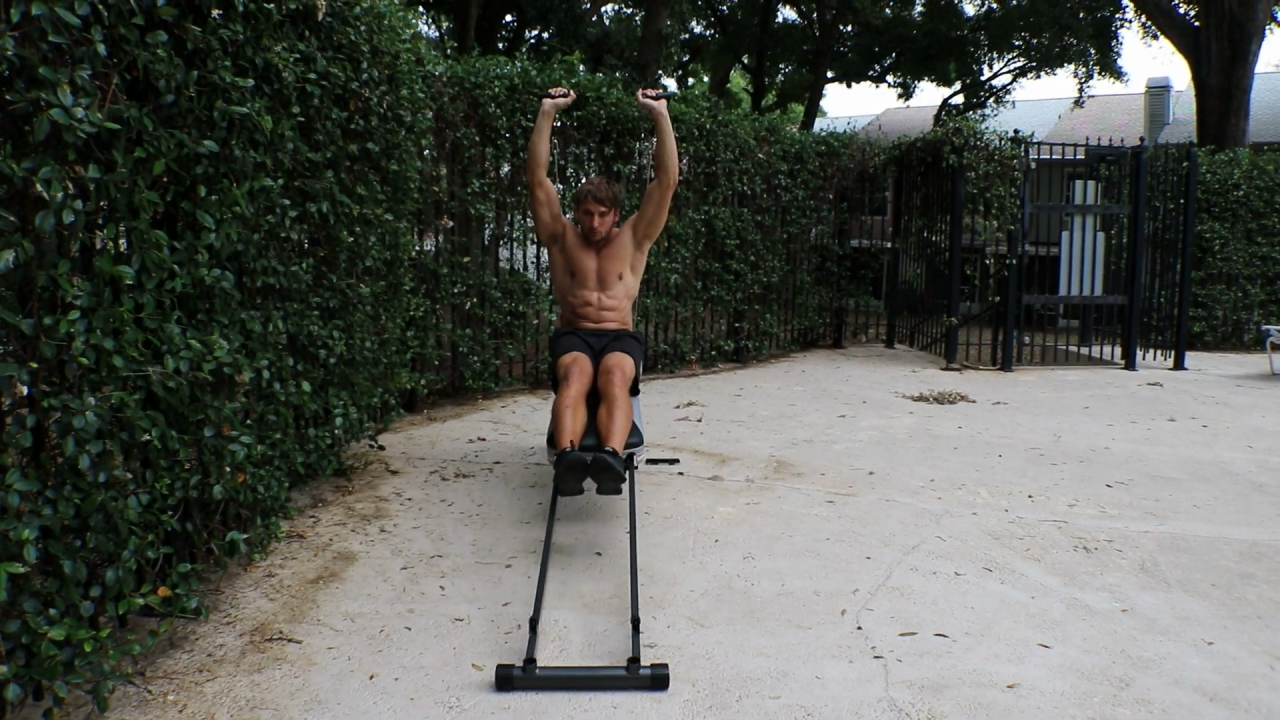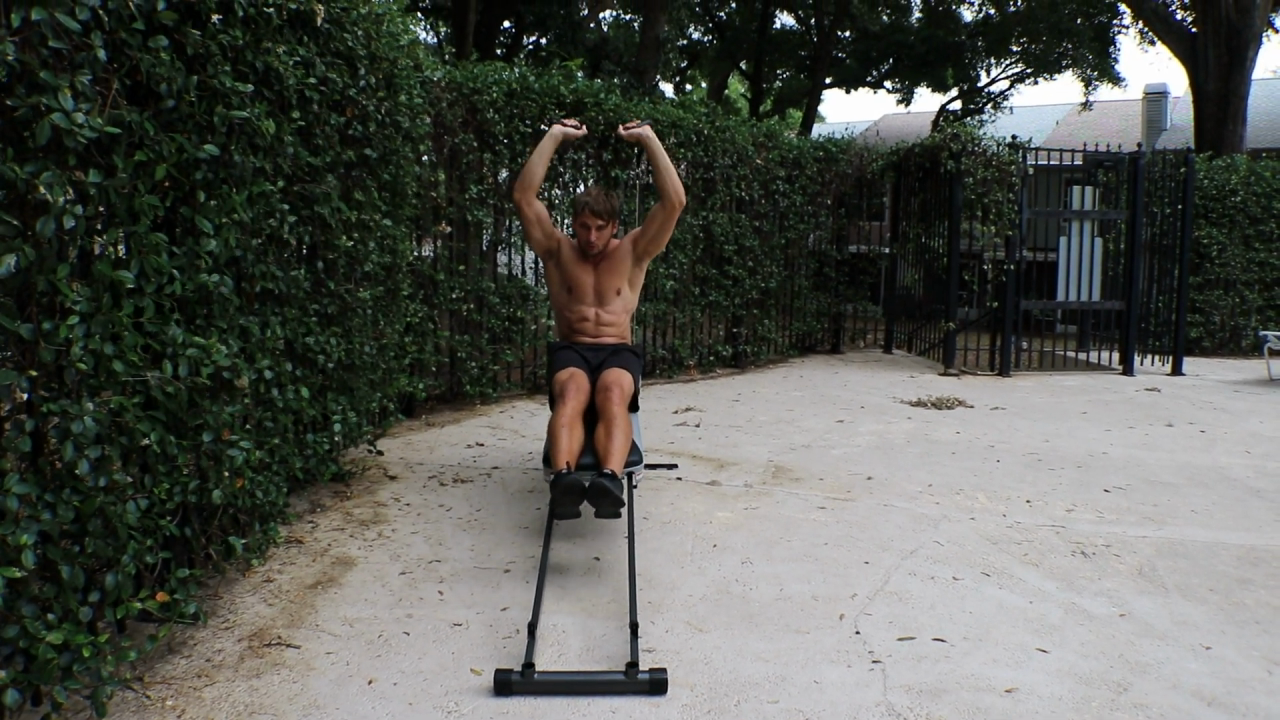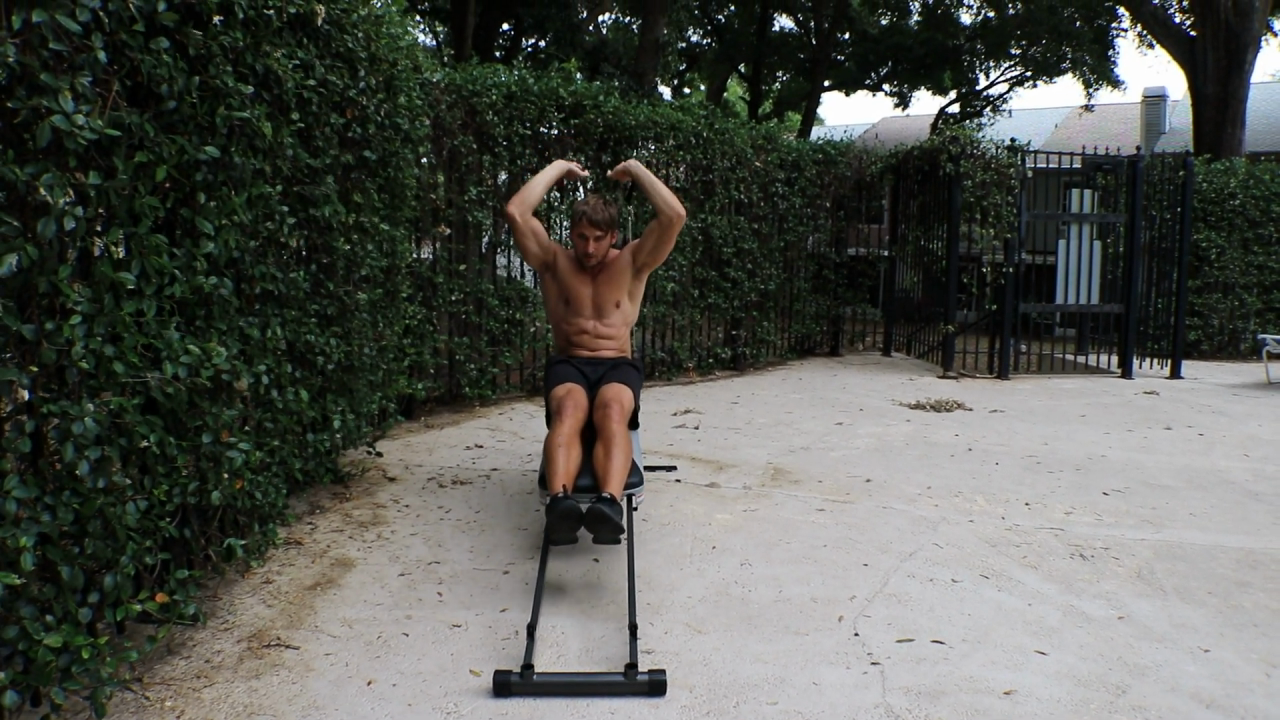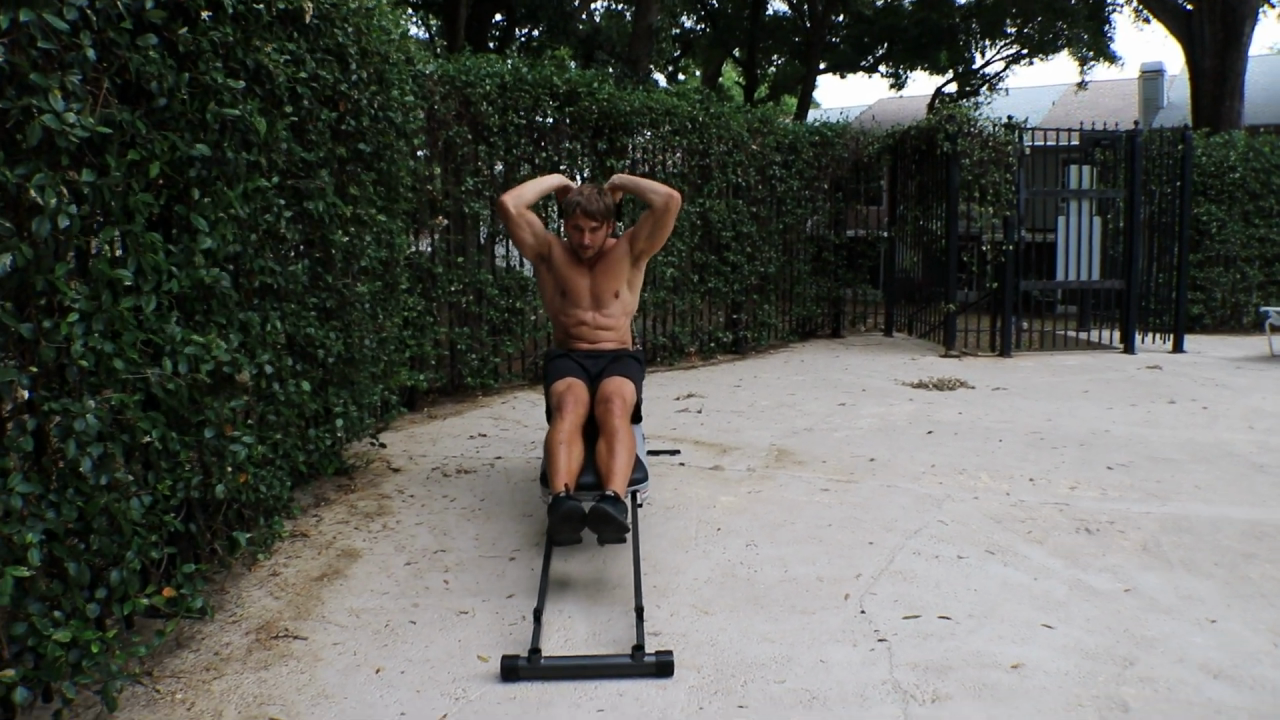
dt=0.4s
person 1, frame 1
left shoulder: (634, 239)
right shoulder: (561, 237)
left elbow: (666, 181)
right elbow: (537, 179)
left wrist: (660, 114)
right wrist: (546, 112)
left hip: (621, 338)
right hip: (573, 336)
left knee: (613, 377)
right knee: (575, 375)
left ankle: (612, 457)
right ankle: (567, 457)
person 1, frame 2
left shoulder: (633, 253)
right shoulder: (557, 251)
left elbow: (674, 203)
right elbow: (523, 198)
left wrist: (648, 139)
right wrist: (554, 137)
left hip: (619, 352)
right hip: (570, 350)
left knee: (612, 394)
right knee: (571, 392)
left ankle: (610, 479)
right ankle: (563, 479)
person 1, frame 3
left shoulder: (632, 263)
right shoulder: (554, 261)
left elbow: (675, 216)
right elbow: (515, 213)
left wrist: (635, 170)
right wrist: (558, 168)
left hip: (618, 365)
right hip: (568, 363)
left knee: (612, 411)
right knee: (568, 410)
left ankle: (609, 503)
right ankle: (559, 503)
person 1, frame 4
left shoulder: (630, 251)
right shoulder: (549, 252)
left elbow: (670, 200)
right elbow: (508, 204)
left wrist: (620, 182)
right wrist: (557, 181)
left hip: (619, 357)
right hip: (568, 356)
left knee: (613, 407)
right knee: (569, 407)
left ankle: (613, 501)
right ankle: (561, 503)
